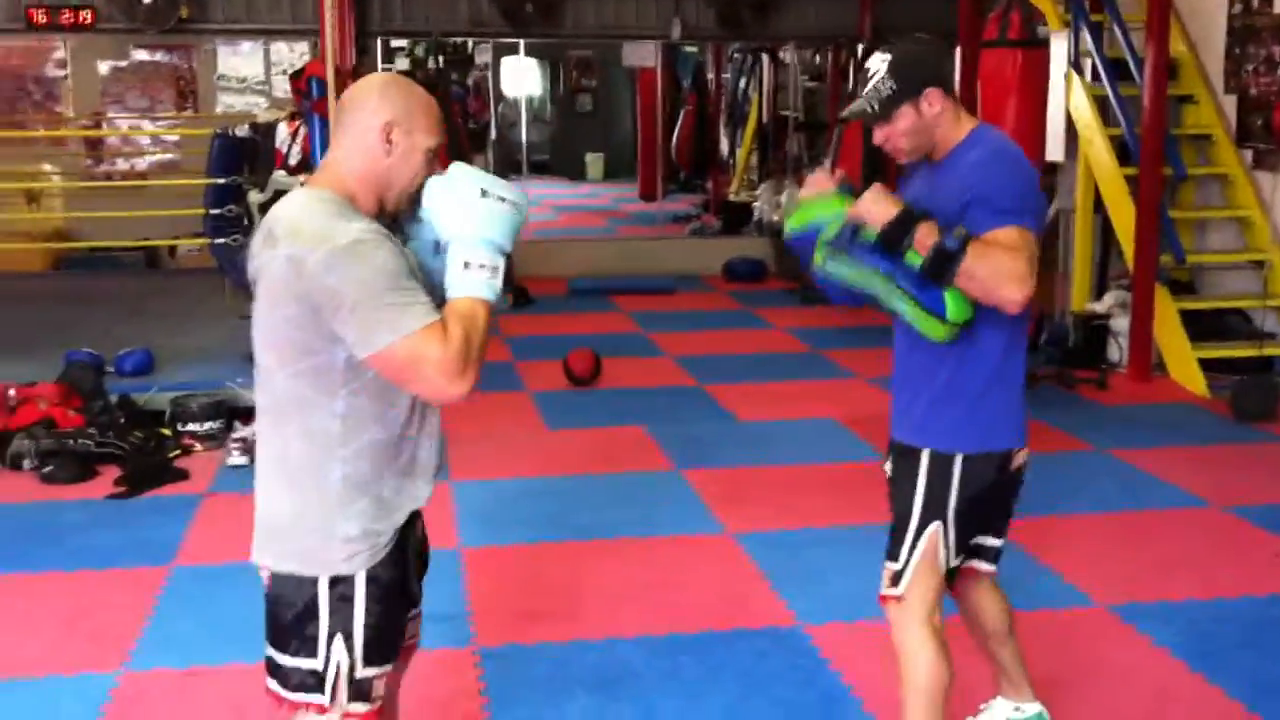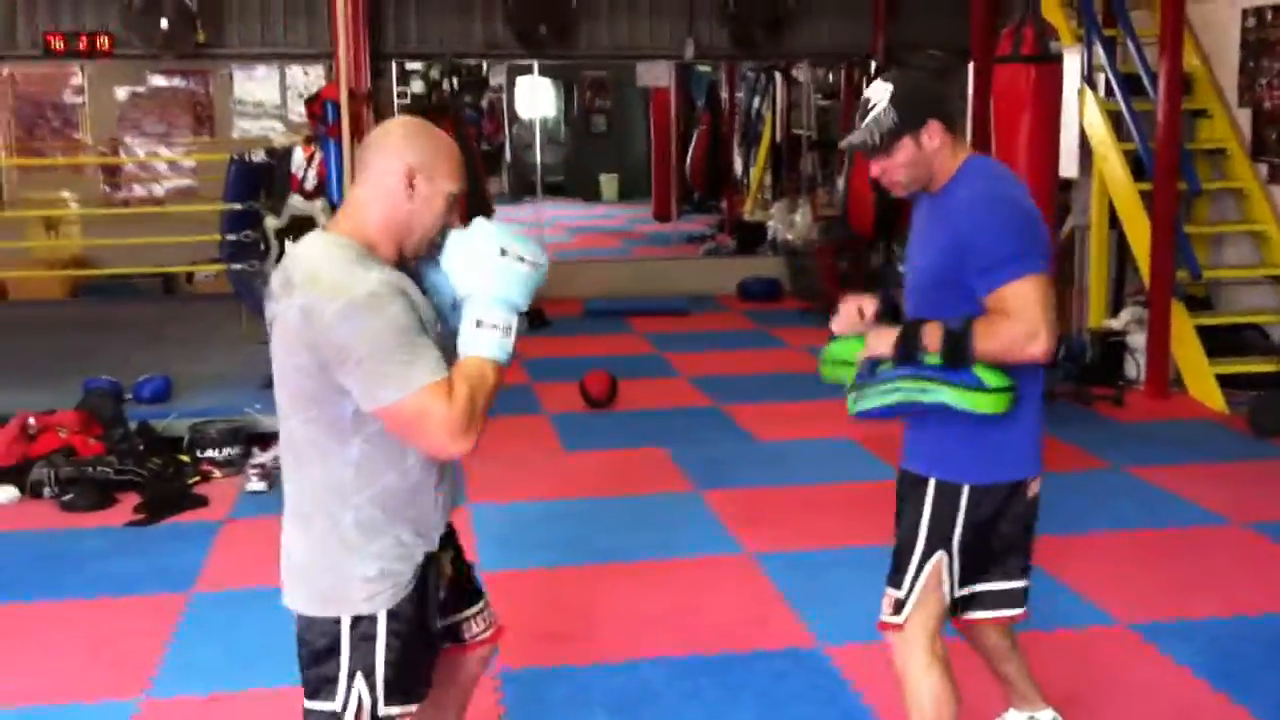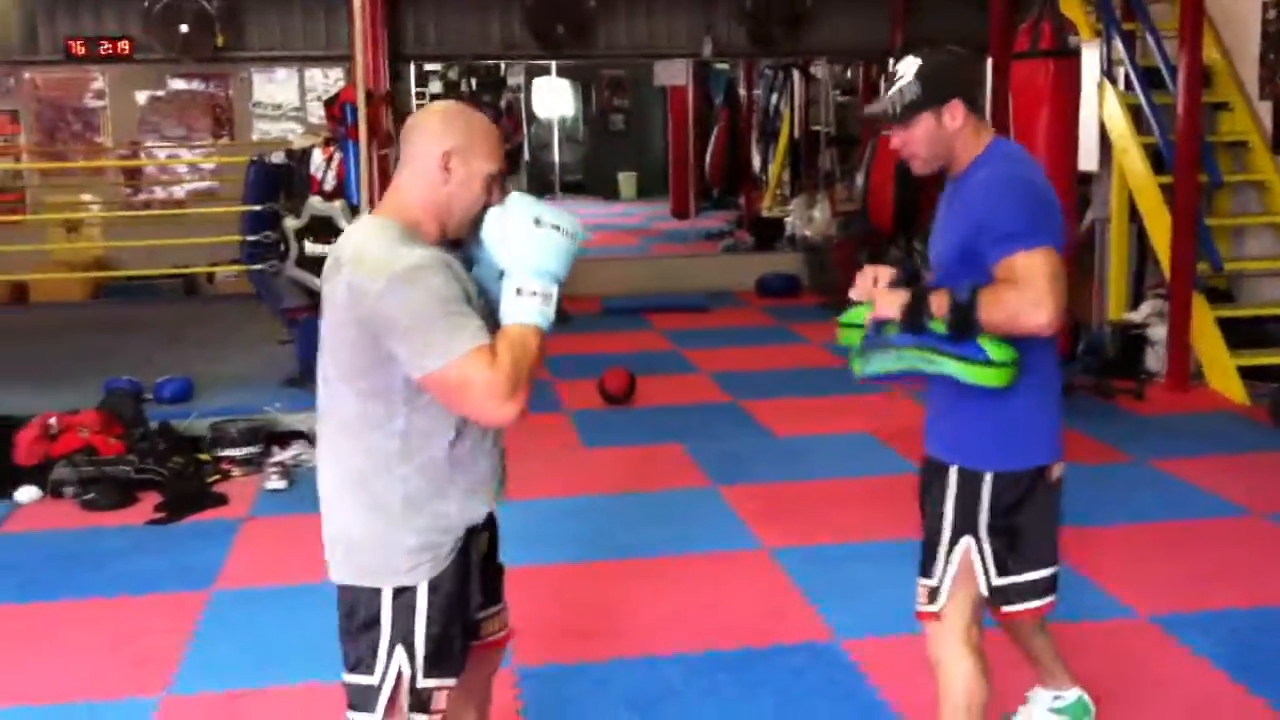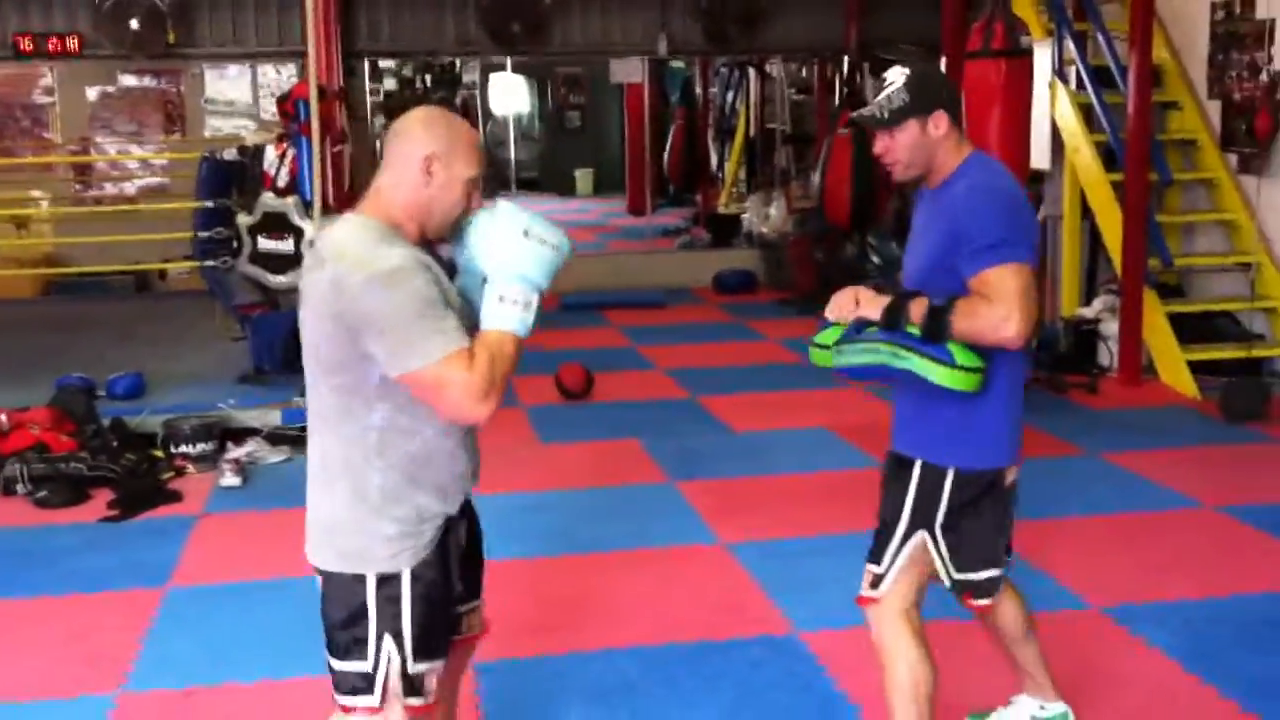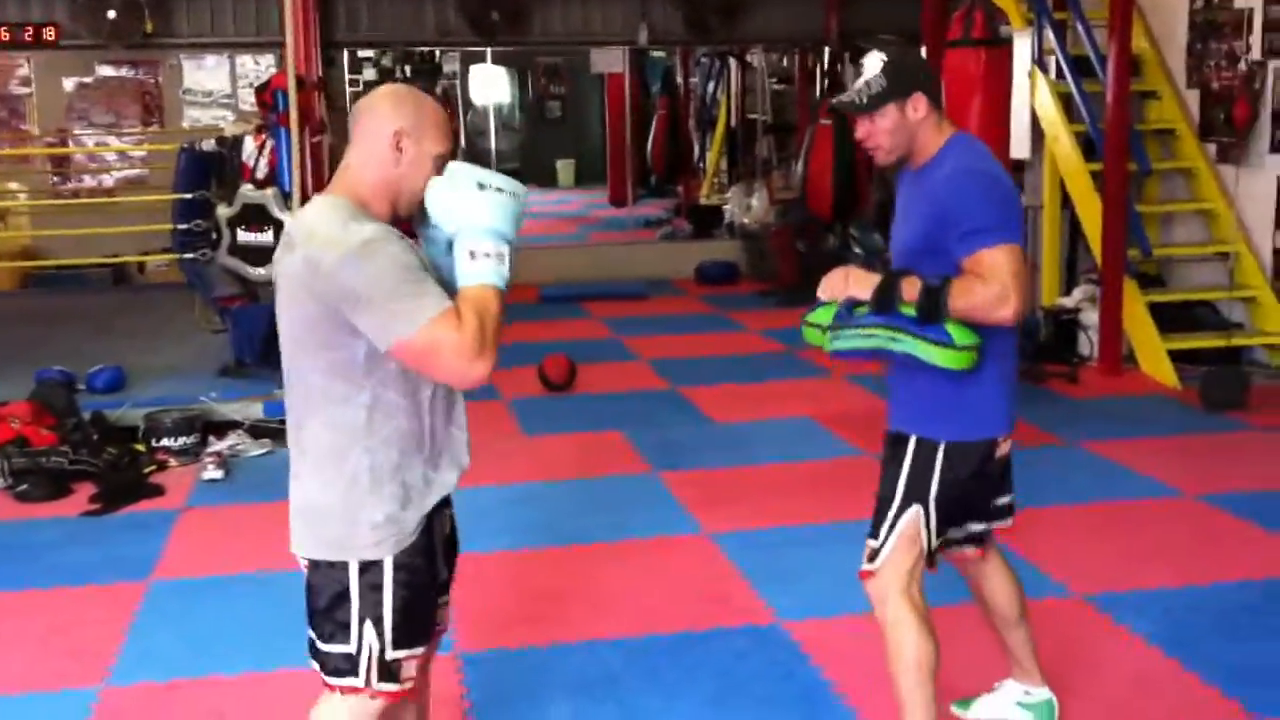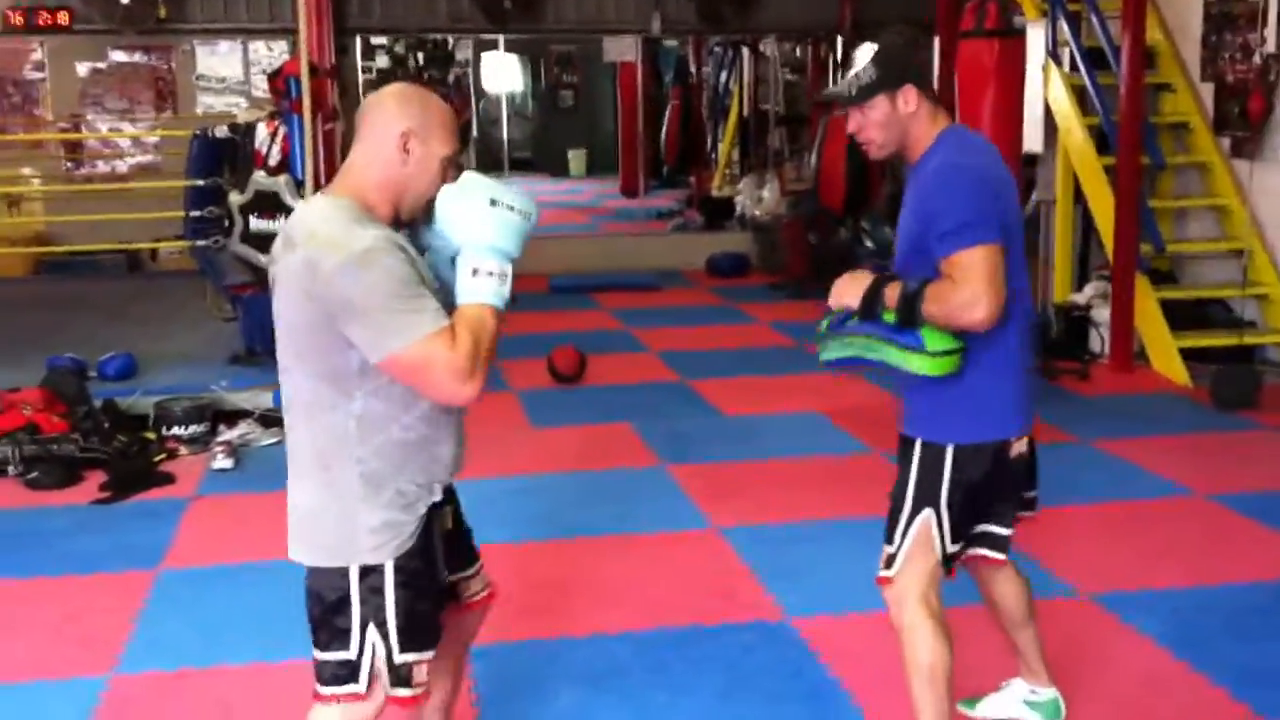
dt=0.2s
person 1, frame 1
left shoulder: (993, 166)
right shoulder: (929, 167)
left elbow: (1011, 284)
left wrist: (908, 227)
right wrist: (841, 212)
left hip: (961, 417)
right hip: (937, 412)
left knee: (909, 601)
right knee: (964, 570)
person 1, frame 2
left shoulder: (988, 206)
right shoulder: (940, 198)
left elbow: (1030, 334)
left wrist: (910, 340)
right wrist: (881, 311)
left hip: (971, 453)
right hip: (956, 446)
left knee: (912, 631)
right knee: (967, 603)
person 1, frame 3
left shoulder: (1005, 186)
right shoulder: (970, 180)
left elbow: (1036, 308)
left wrist: (921, 303)
right wrist: (901, 286)
left hip: (992, 440)
right hip: (982, 431)
left knee: (946, 617)
right knee: (999, 583)
person 1, frame 4
left shoulder: (983, 198)
right shoulder: (938, 191)
left elbow: (1007, 318)
left wrist: (897, 309)
right wrist: (876, 301)
left hip: (953, 438)
right hip: (950, 428)
left knee: (888, 603)
right knee: (978, 576)
person 1, frame 5
left shoulder: (968, 181)
right shoulder: (923, 174)
left elbow: (1001, 298)
left wrist: (888, 287)
right wrist: (866, 282)
left hip: (946, 414)
right hip: (960, 406)
left knee: (890, 580)
right knee: (971, 546)
person 1, frame 6
left shoulder: (953, 176)
right shoulder: (950, 160)
left elbow: (976, 304)
left wrist: (883, 293)
right wrist: (883, 283)
left hip: (958, 414)
right hip: (988, 406)
left knee: (910, 587)
right knee: (982, 551)
person 2, frame 1
left shoulder: (308, 219)
right shoulder: (345, 247)
left elbow: (395, 331)
right elbow: (448, 374)
left wrist: (438, 244)
right wrist: (477, 256)
left hip: (367, 507)
right hip: (339, 528)
person 2, frame 2
left shoulder: (332, 262)
right shoulder: (357, 295)
left elbow: (408, 372)
right elbow: (450, 431)
left wrist: (461, 296)
right wrist: (492, 312)
left hip: (401, 537)
right hip: (361, 567)
left knee: (464, 647)
person 2, frame 3
left shoulder: (387, 247)
right shoulder: (403, 272)
left elbow: (460, 350)
right elbow: (498, 398)
left wrist: (503, 272)
right wrist: (532, 282)
left hip: (443, 518)
right hip: (403, 543)
left knee: (473, 654)
person 2, frame 4
left shoulder: (365, 244)
right shoulder: (381, 269)
left elbow: (440, 352)
right elbow: (469, 397)
left wrist: (483, 279)
right wrist: (514, 293)
left hip: (421, 509)
right hip: (384, 530)
left knee: (445, 656)
person 2, frame 5
left shoulder: (335, 227)
right shoulder: (358, 247)
left elbow: (421, 326)
right elbow: (469, 358)
left wrist: (454, 241)
right wrist: (485, 244)
left hip: (402, 493)
right hip: (369, 514)
left knee: (410, 656)
person 2, frame 6
left shoulder: (339, 227)
right shoulder: (356, 252)
left elbow: (422, 341)
right elbow: (457, 377)
left wrist: (458, 255)
right wrist: (486, 264)
left hip: (406, 492)
right hip: (367, 517)
left knee: (460, 606)
